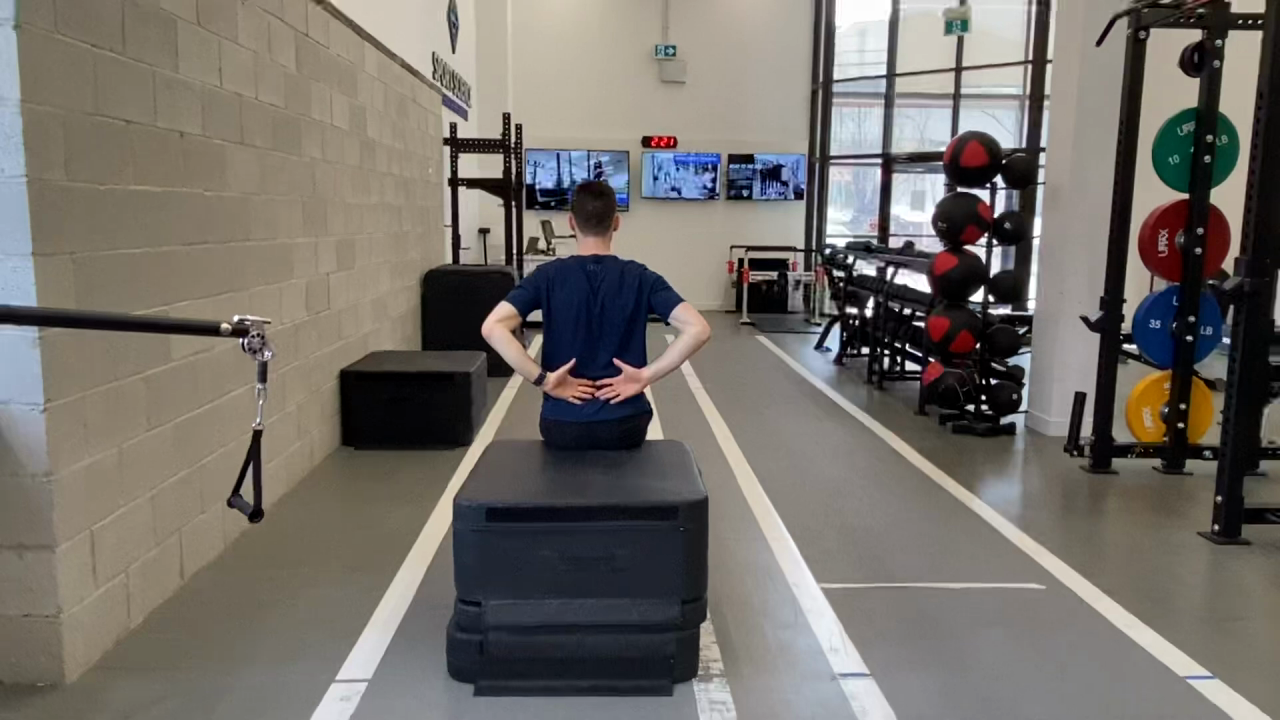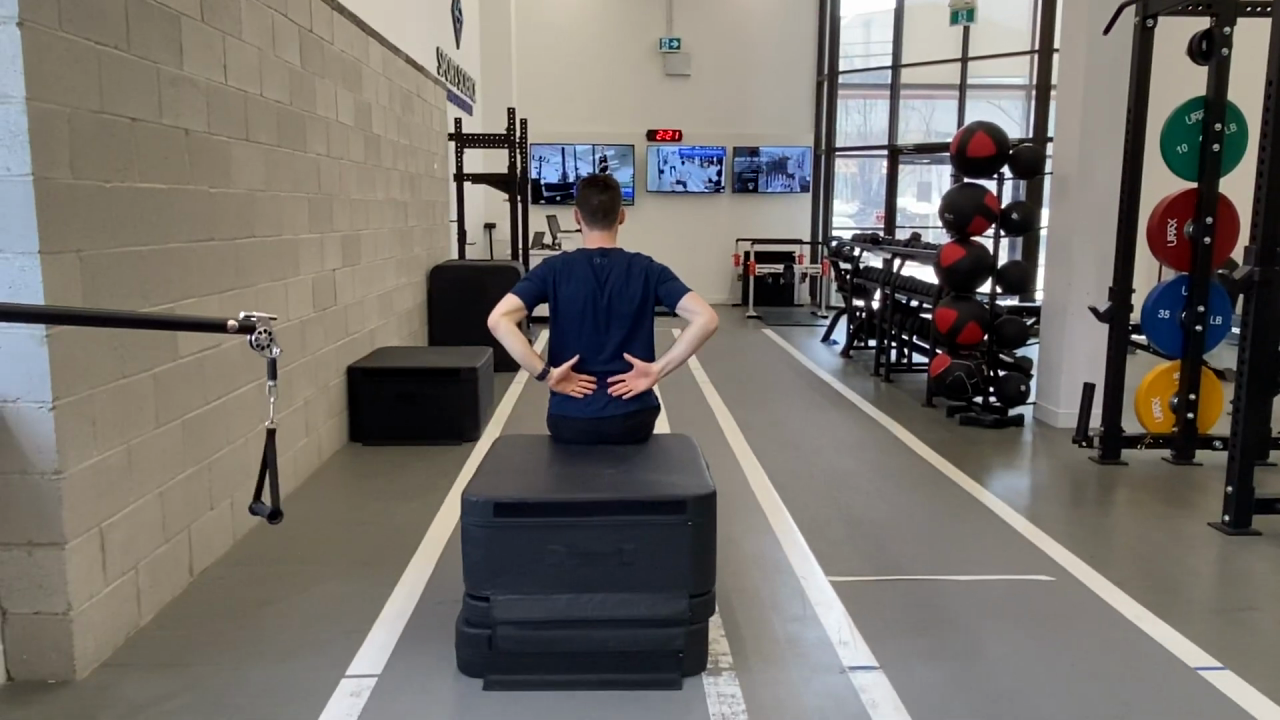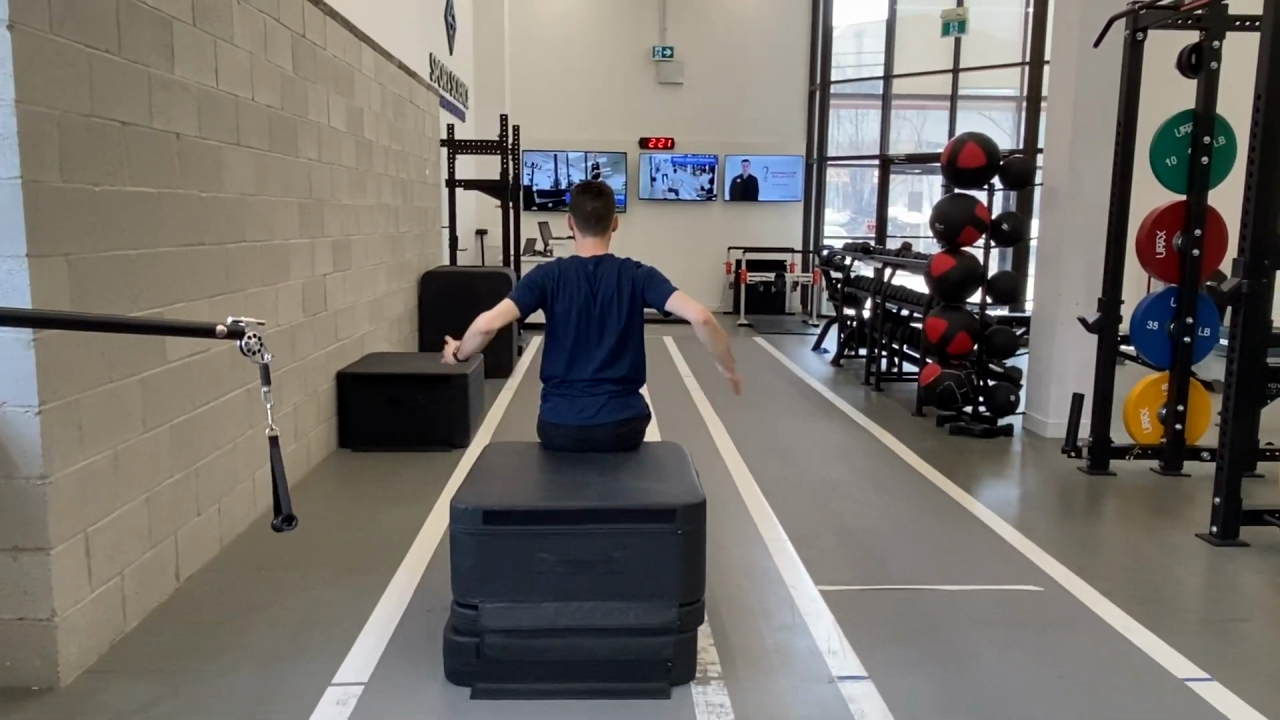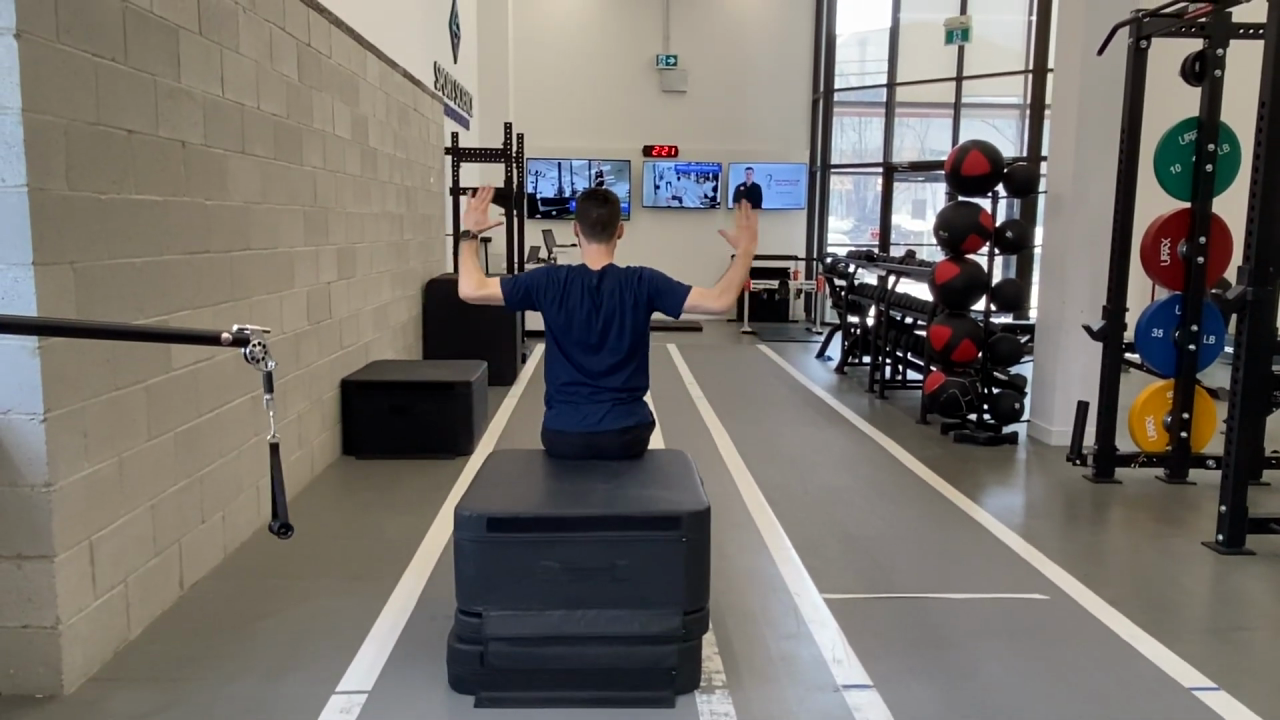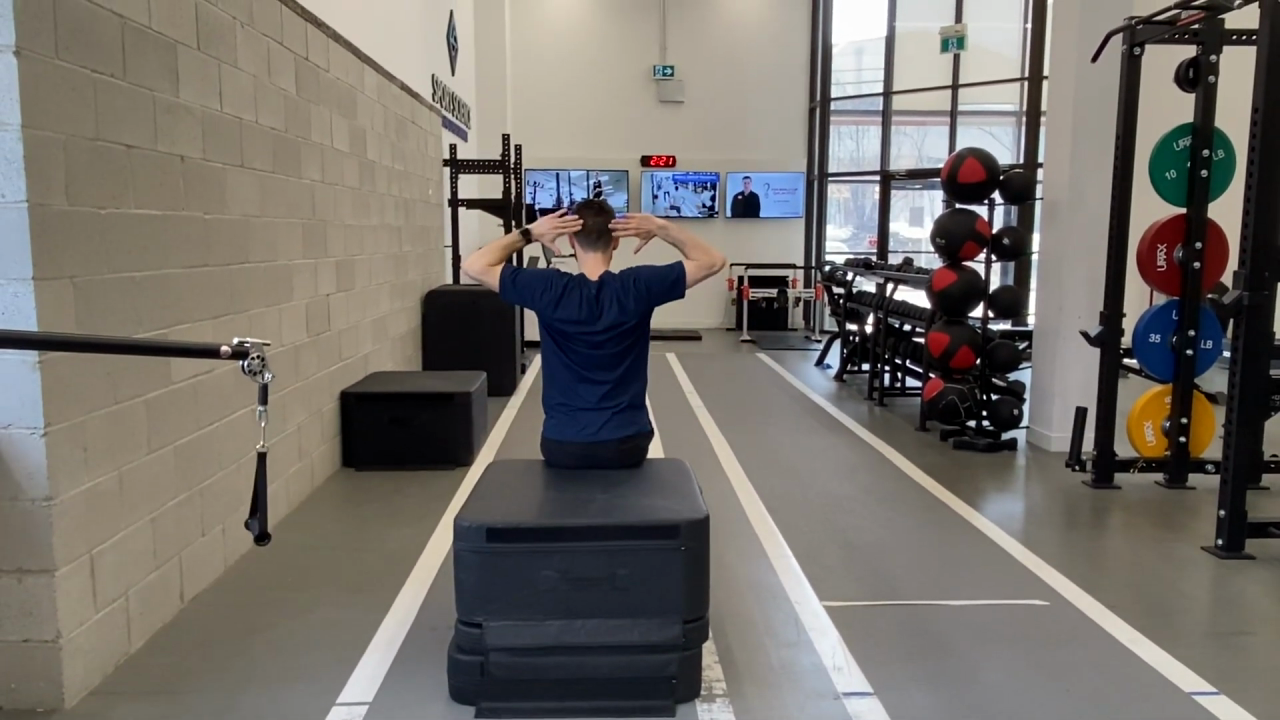
dt=1s
person 1, frame 1
left shoulder: (547, 277)
right shoulder: (641, 279)
left elbow: (493, 328)
right elbow: (697, 329)
left wrist: (542, 378)
right wrist: (646, 375)
left hip: (561, 424)
right hip: (624, 424)
person 1, frame 2
left shoulder: (553, 270)
right shoulder: (648, 271)
left elbow: (499, 320)
right elbow: (706, 318)
left wrist: (546, 373)
right wrist: (657, 370)
left hip: (568, 419)
right hip: (632, 418)
person 1, frame 3
left shoulder: (547, 276)
right shoulder: (638, 276)
left elbow: (488, 325)
right elbow: (700, 317)
left wrist: (459, 354)
right wrist: (729, 367)
left hip: (558, 425)
right hip: (622, 424)
person 1, frame 4
left shoulder: (549, 282)
right shoulder: (643, 283)
left elbow: (471, 290)
right elbow: (719, 301)
left wrist: (469, 234)
right wrist: (744, 251)
left hip: (563, 435)
right hip: (627, 434)
person 1, frame 5
left shoulder: (548, 289)
right shoulder: (639, 287)
left elbow: (474, 266)
right elbow: (713, 261)
left wrist: (528, 234)
right wrist: (662, 229)
left hip: (562, 445)
right hip: (627, 444)
